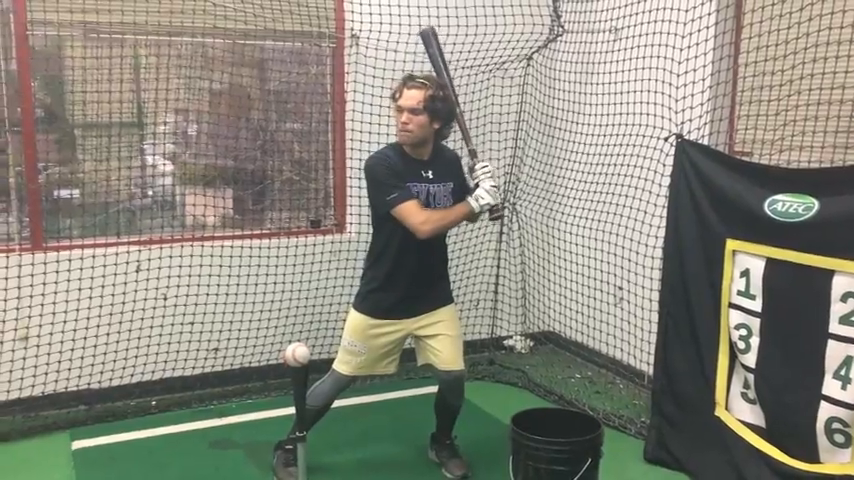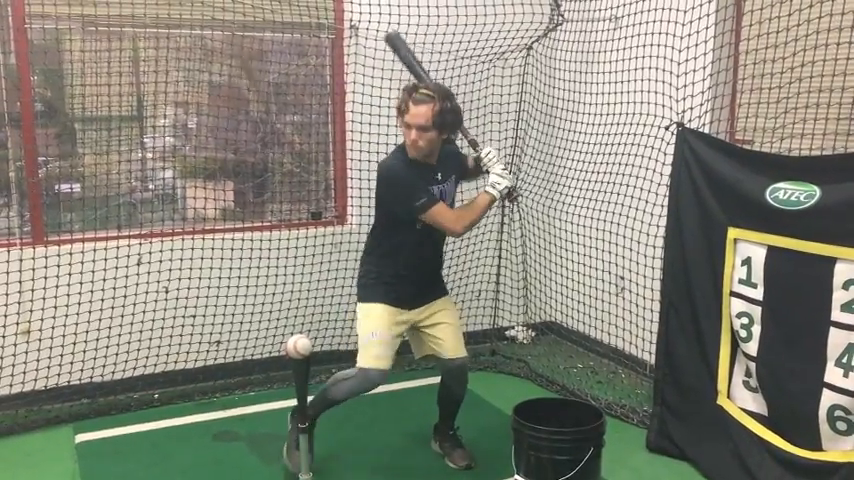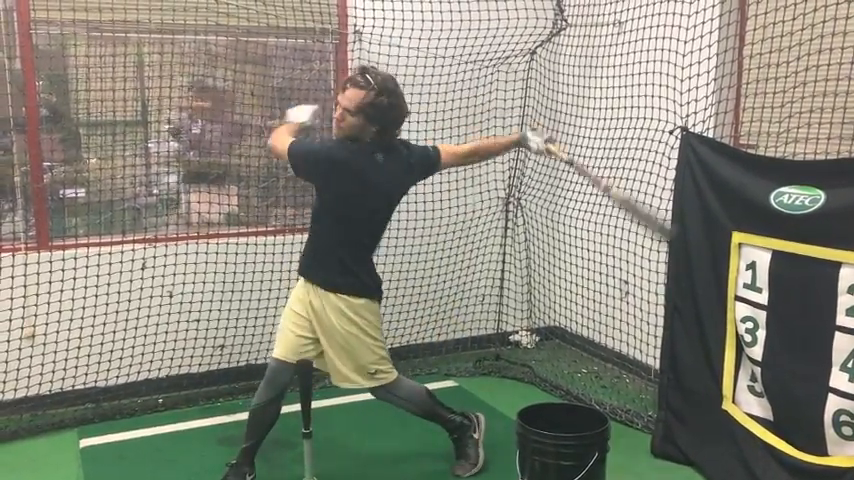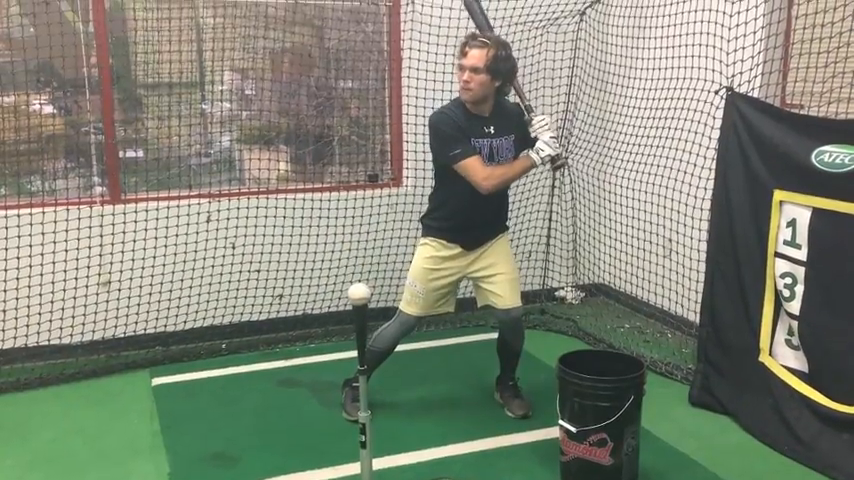
dt=1s
person 1, frame 1
left shoulder: (449, 162)
right shoulder: (382, 164)
left elbow: (464, 215)
right elbow: (422, 224)
left wrist: (480, 190)
right wrist: (475, 201)
left hip: (434, 297)
right hip: (381, 301)
left knee: (453, 375)
right knee: (340, 378)
left ankle: (442, 442)
right ankle: (289, 446)
person 1, frame 2
left shoulder: (449, 156)
right shoulder: (396, 172)
left elbow: (464, 169)
right elbow: (456, 225)
left wrist: (486, 165)
right wrist: (495, 189)
left hip: (430, 288)
right hip: (384, 291)
left knee: (457, 363)
right knee: (372, 374)
left ankle: (445, 433)
right ankle: (307, 416)
person 1, frame 3
left shoulder: (336, 158)
right shoulder: (403, 157)
left elbow: (278, 143)
right elbow: (464, 152)
left wrist: (295, 118)
right wrist: (520, 139)
left hip: (347, 296)
right hip: (312, 285)
left knee: (382, 382)
right knee: (278, 375)
left ankle: (463, 426)
person 1, frame 4
left shoulder: (512, 115)
right shoulder: (445, 121)
left elbow: (545, 155)
right elbow: (485, 180)
left wrist: (544, 139)
right wrist: (535, 156)
left hip: (491, 239)
right hip: (443, 241)
left knee: (511, 315)
right knee: (405, 320)
left ankle: (506, 384)
right ankle: (355, 384)
